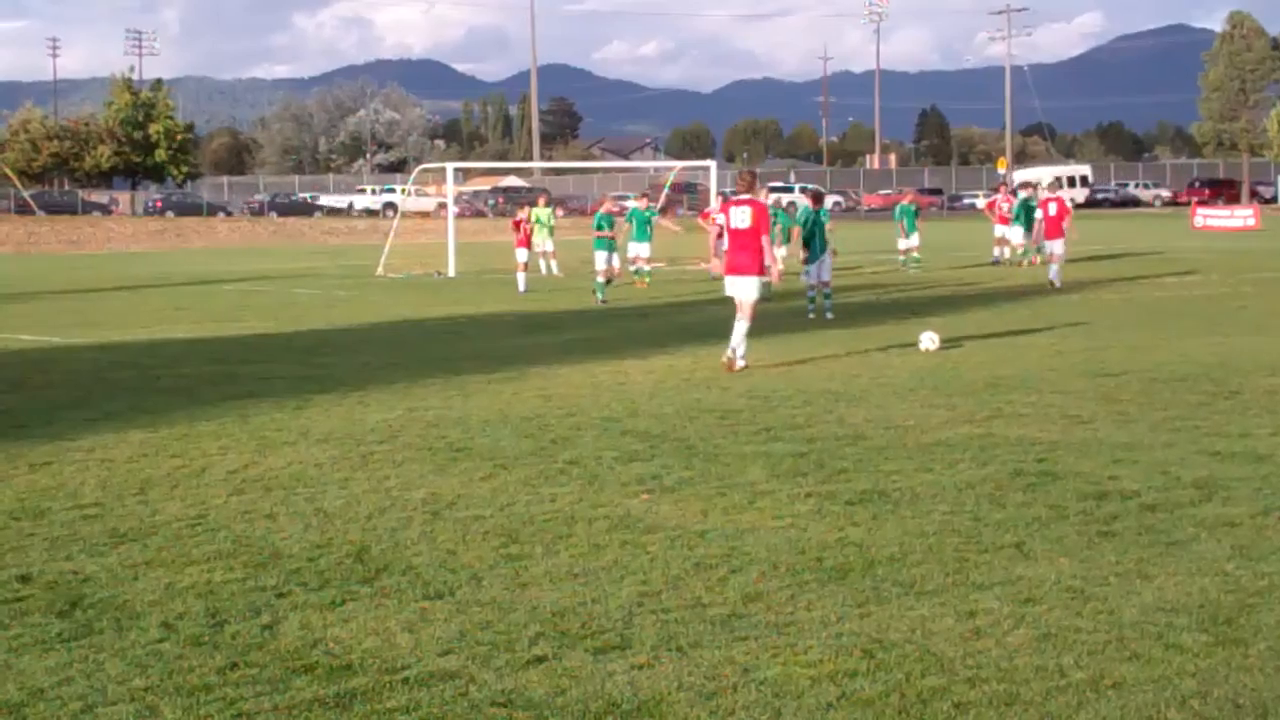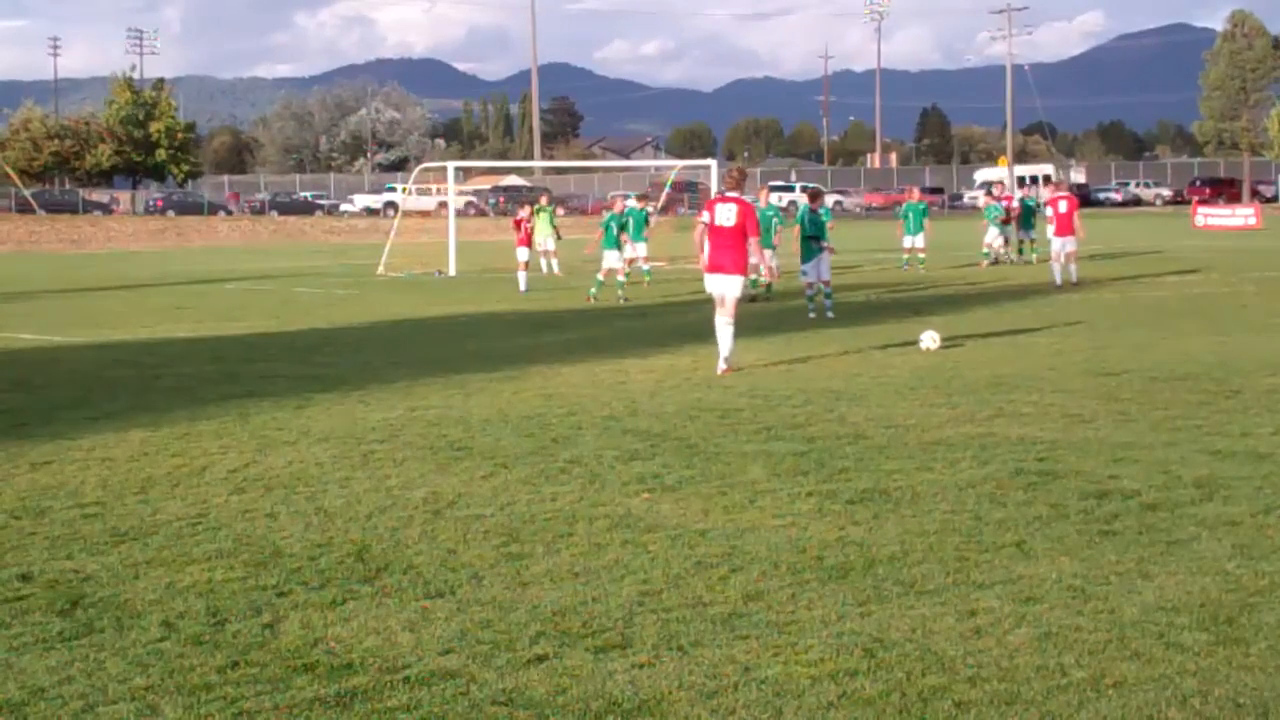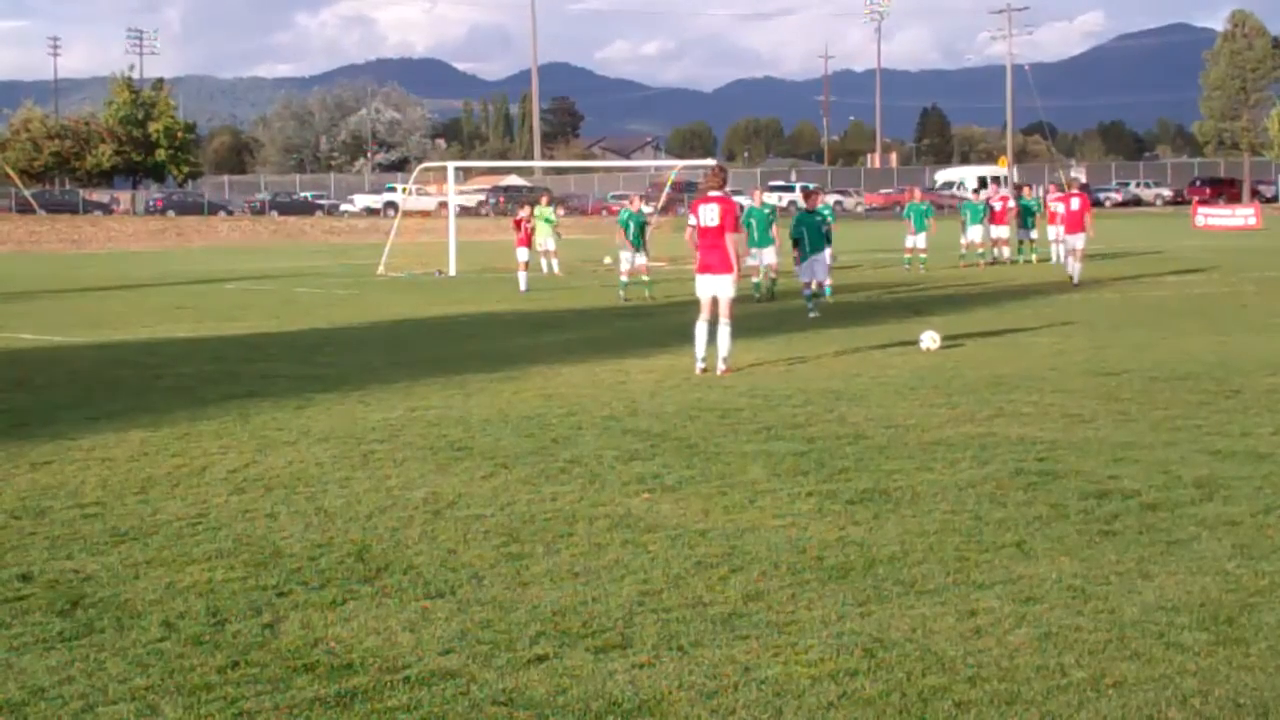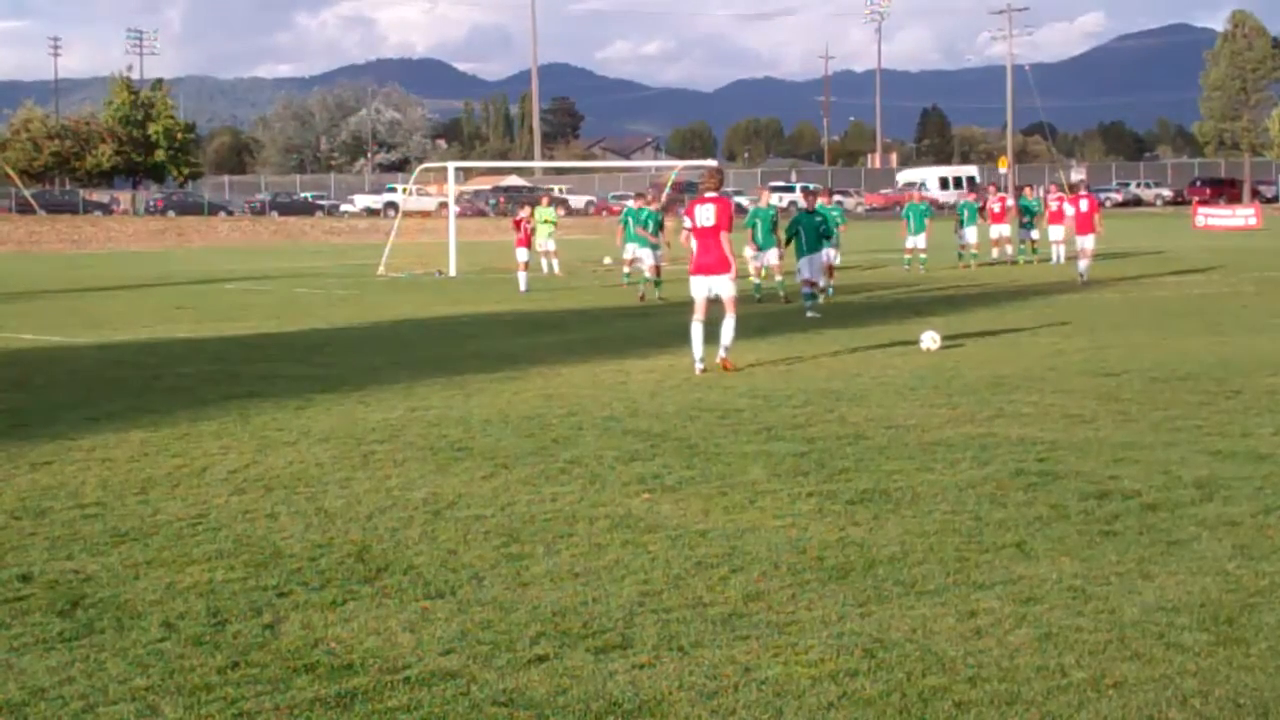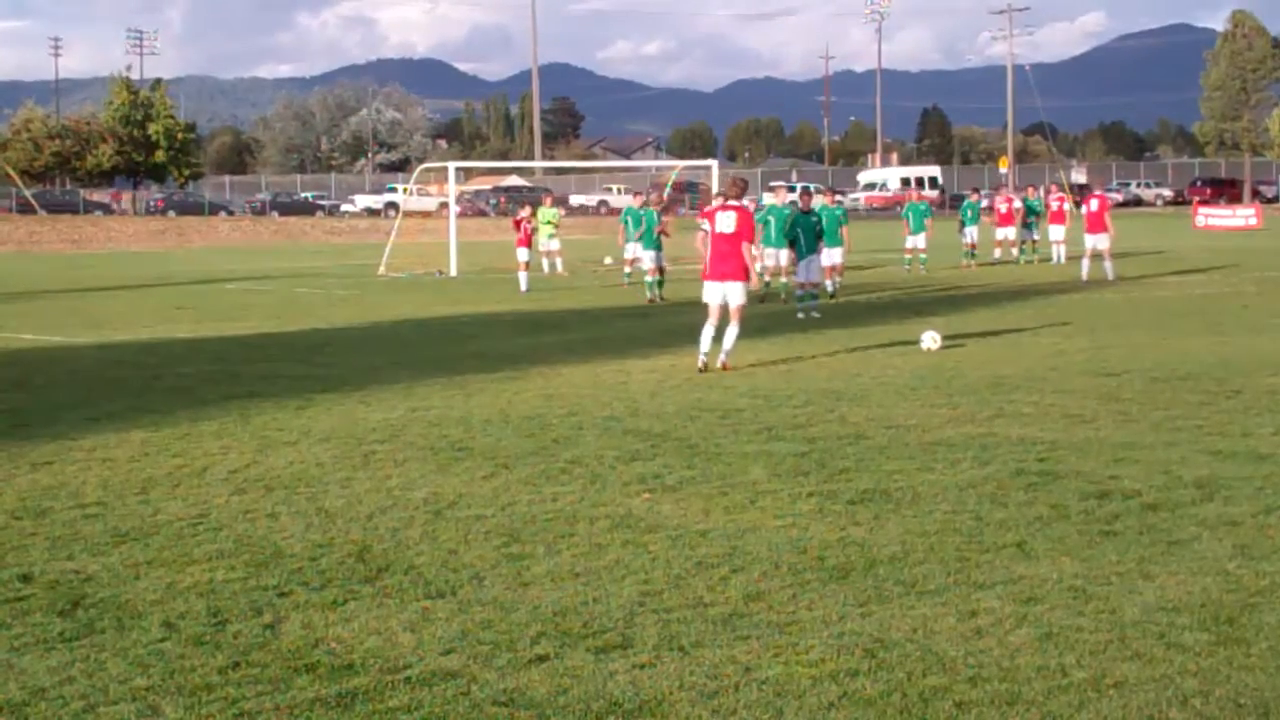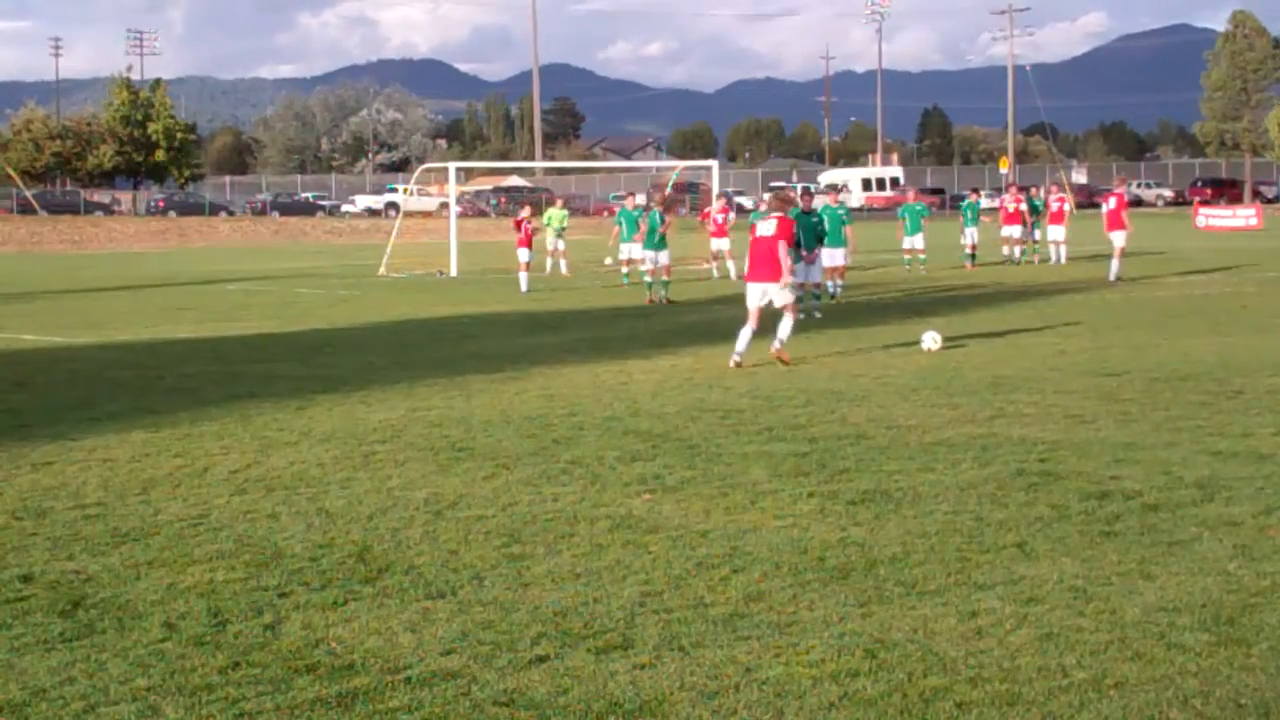
dt=0.4s
person 1, frame 1
left shoulder: (726, 207)
right shoulder: (760, 208)
right elbow: (765, 240)
left wrist: (714, 257)
right wrist: (773, 267)
left hip: (731, 267)
right hip: (752, 267)
left knee: (742, 314)
right knee: (746, 315)
left ankle: (740, 359)
right ankle: (730, 351)
person 1, frame 2
left shoulder: (712, 204)
right shoulder: (747, 208)
left elbow: (698, 233)
right elbow: (754, 242)
left wrist: (701, 254)
right wrist: (764, 266)
left hip: (713, 265)
right hip: (735, 266)
left knee: (719, 309)
right knee: (729, 315)
left ankle: (722, 355)
right ankle: (723, 363)
person 1, frame 3
left shoulder: (697, 204)
right shoulder: (729, 204)
left elbow: (688, 236)
right elbow: (730, 238)
right wrist: (736, 265)
left hip: (704, 266)
right hip: (724, 267)
left knee: (704, 315)
right knee: (724, 316)
left ankle: (700, 362)
right ankle: (722, 364)
person 1, frame 4
left shoulder: (692, 205)
right shoulder: (725, 204)
left elbow: (684, 238)
right elbow: (724, 236)
right wrist: (733, 263)
left hip: (699, 267)
right hip: (721, 267)
left knee: (698, 316)
right knee: (730, 312)
left ankle: (698, 362)
right ankle: (723, 352)
person 1, frame 5
left shoulder: (713, 212)
right shoulder: (745, 215)
left elbow: (699, 238)
right elbow: (745, 247)
left wrist: (707, 260)
right wrist: (753, 273)
left hip: (714, 273)
right hip: (737, 274)
left knee: (712, 319)
right knee: (735, 320)
left ankle: (702, 358)
right ankle: (723, 357)
person 1, frame 6
left shoulder: (757, 224)
right shoulder: (788, 223)
right elbow: (782, 245)
right wrist: (786, 272)
left hip: (754, 277)
right hip: (775, 277)
left knee: (752, 322)
right knee: (790, 312)
left ankle: (736, 357)
right ankle: (778, 344)
